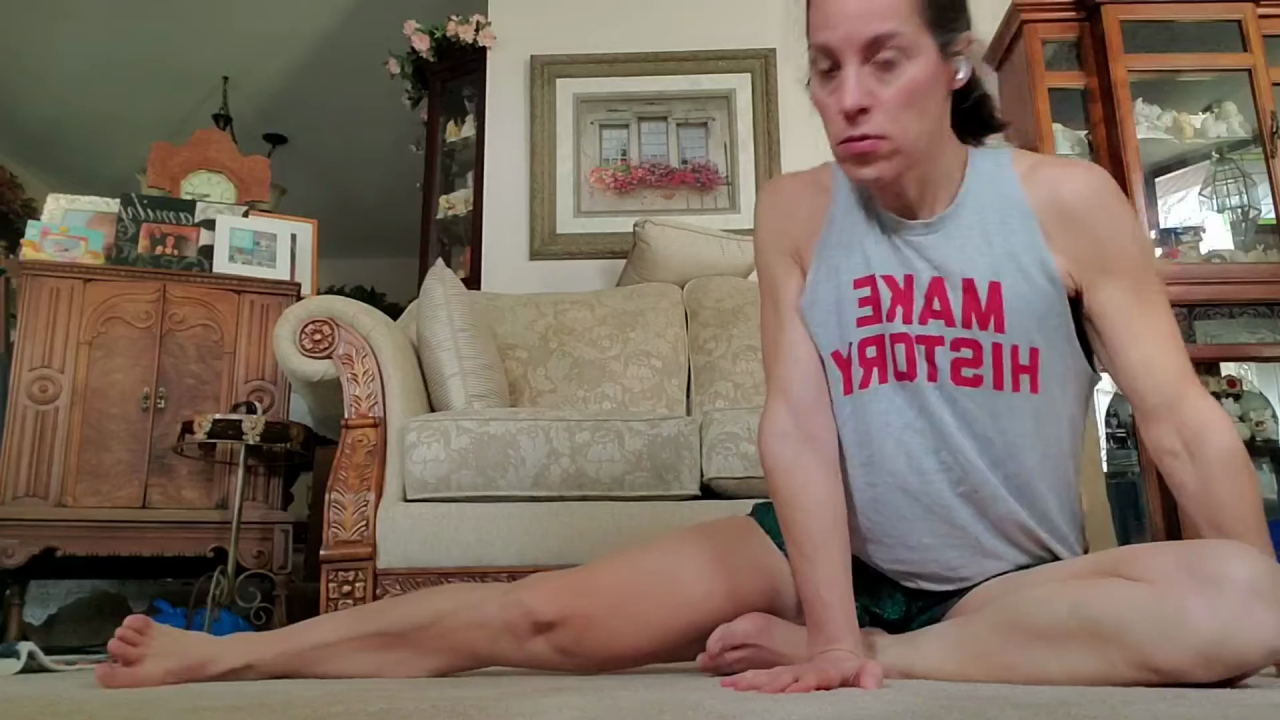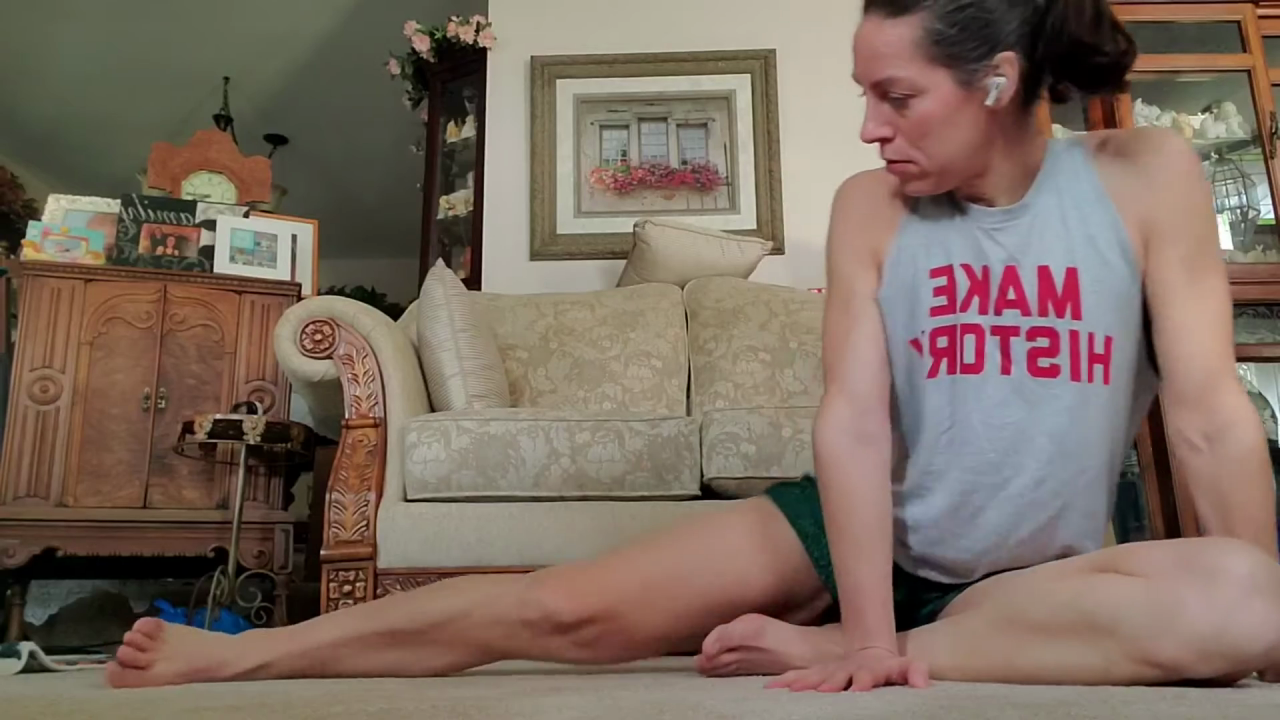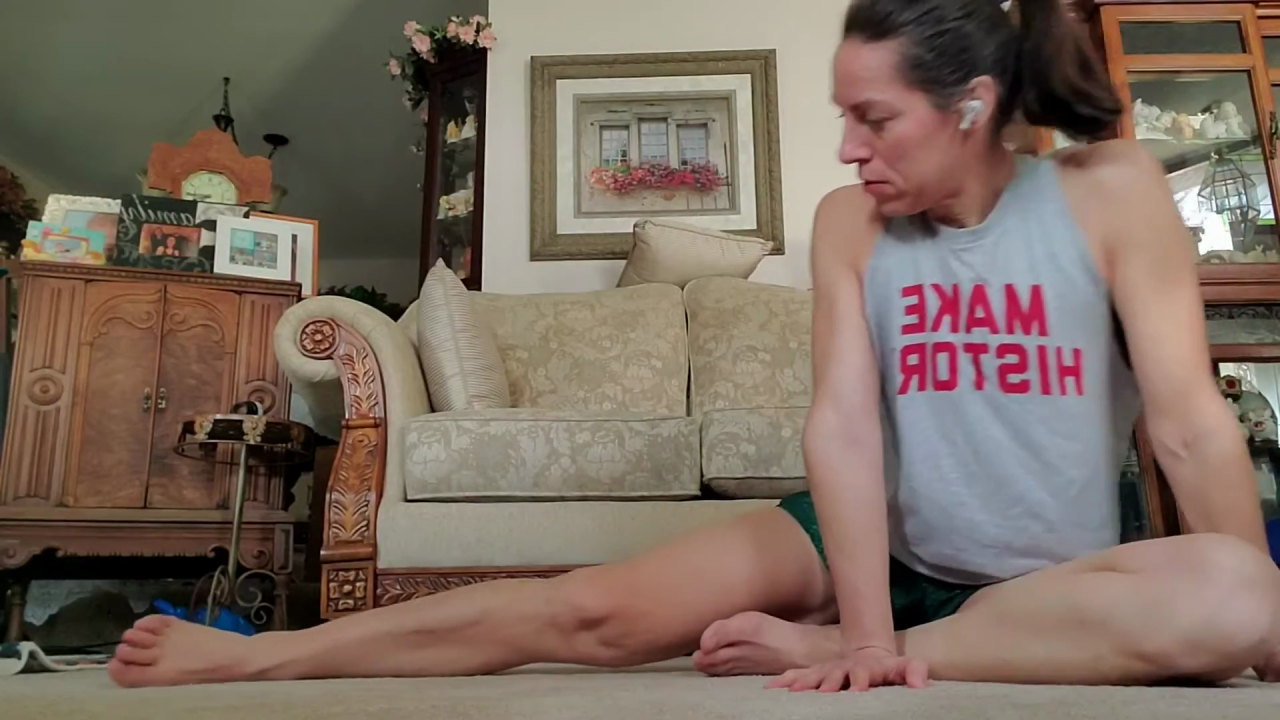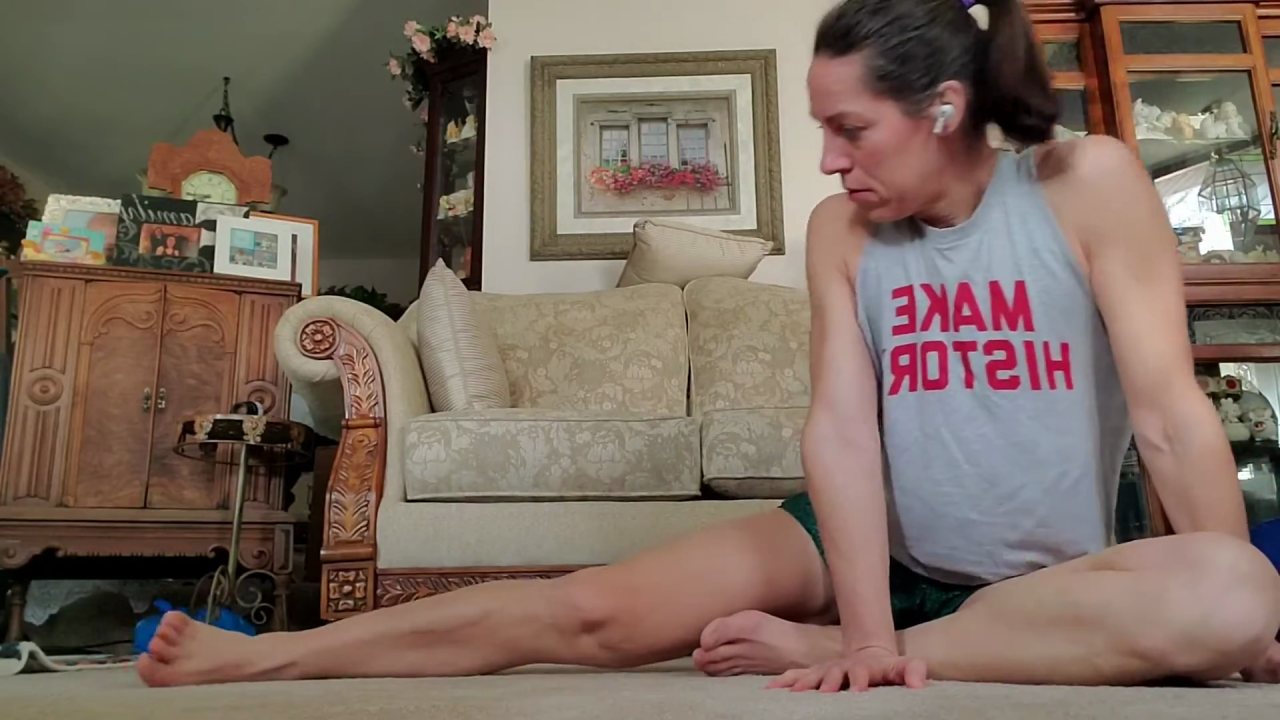
dt=0.5s
person 1, frame 1
left shoulder: (1067, 200)
right shoulder: (794, 209)
left elbow: (1183, 426)
right elbow: (795, 428)
right wrist: (833, 629)
left hip: (1016, 580)
right hip: (839, 545)
right knee: (549, 615)
left ankle: (884, 655)
right ankle: (221, 656)
person 1, frame 2
left shoulder: (1149, 177)
right shoulder: (870, 208)
right elbow: (853, 419)
right wrist: (864, 628)
left hip: (1025, 578)
right hip: (856, 528)
right knee: (571, 607)
left ankle: (807, 653)
right ankle: (236, 653)
person 1, frame 3
left shoulder: (1112, 191)
right shoulder: (849, 224)
right elbow: (843, 427)
right wrist: (870, 628)
left hip: (1041, 587)
right hip: (871, 538)
right knee: (592, 610)
left ankle: (814, 653)
right ankle: (253, 656)
person 1, frame 4
left shoulder: (1090, 185)
right shoulder: (840, 229)
left elbow: (1171, 415)
right elbow: (839, 430)
right wrist: (870, 628)
left hip: (1037, 583)
right hip: (871, 541)
right knee: (592, 612)
left ankle: (813, 650)
right ankle: (264, 656)
